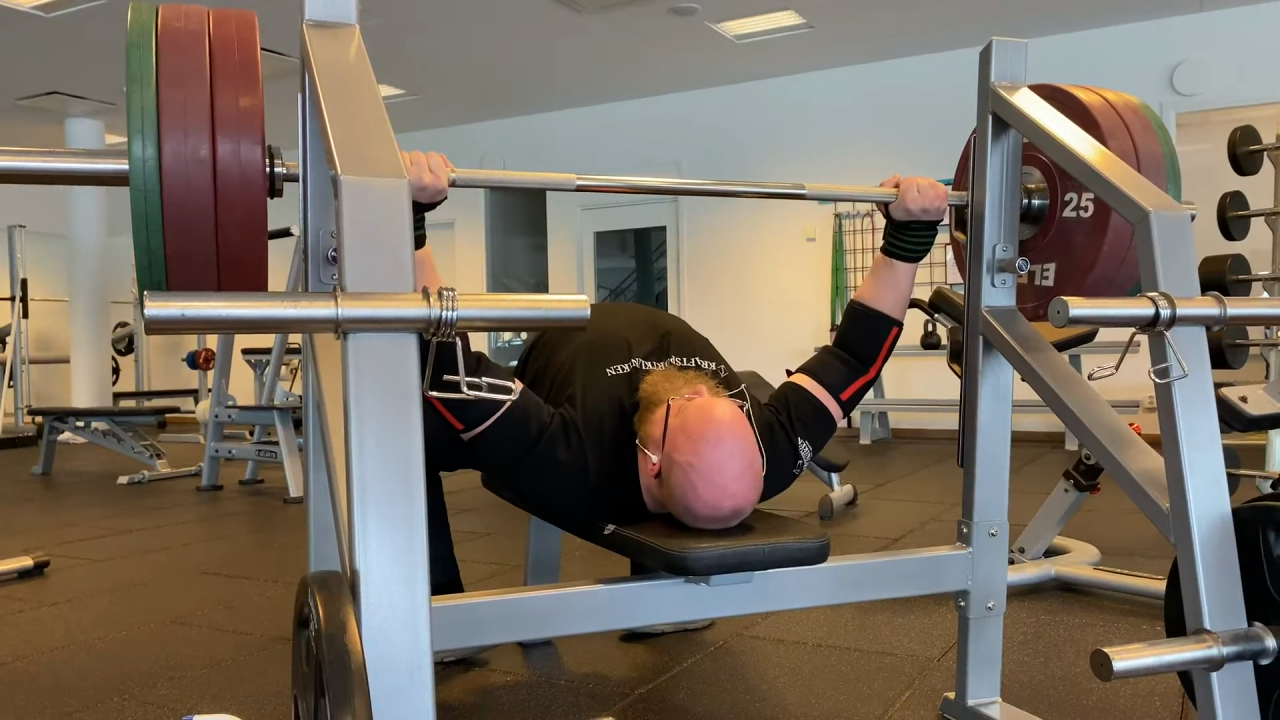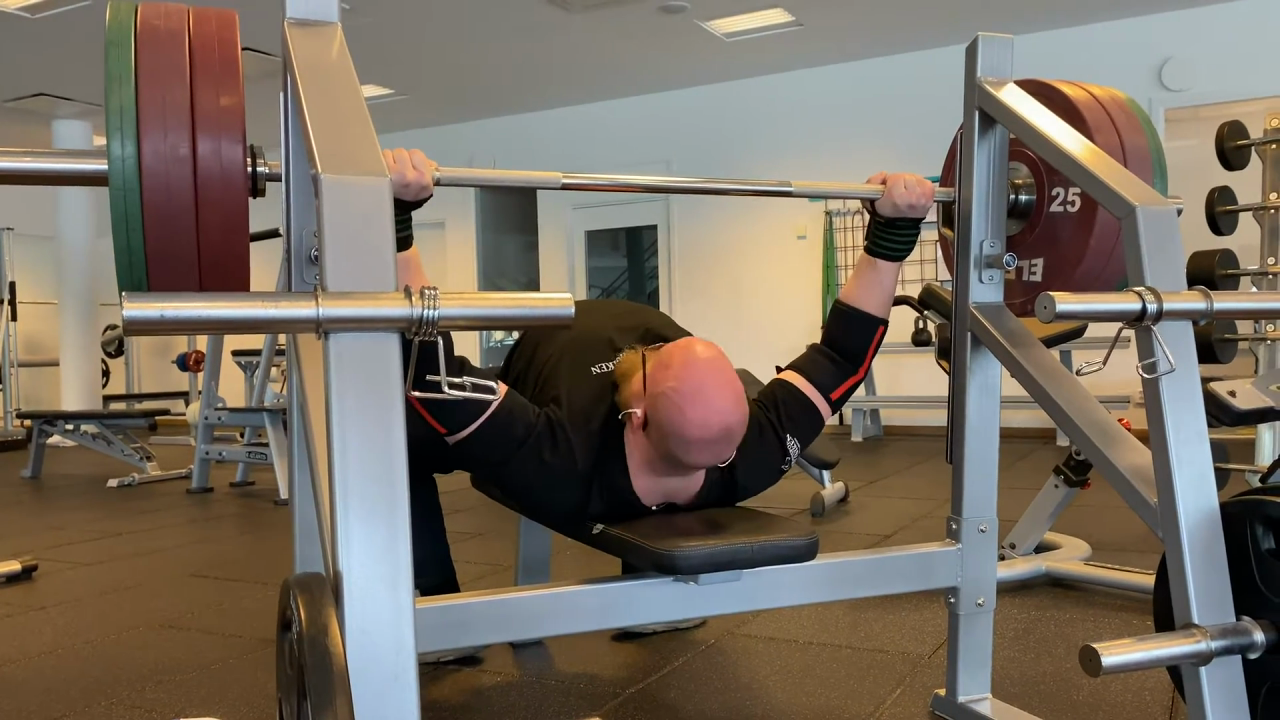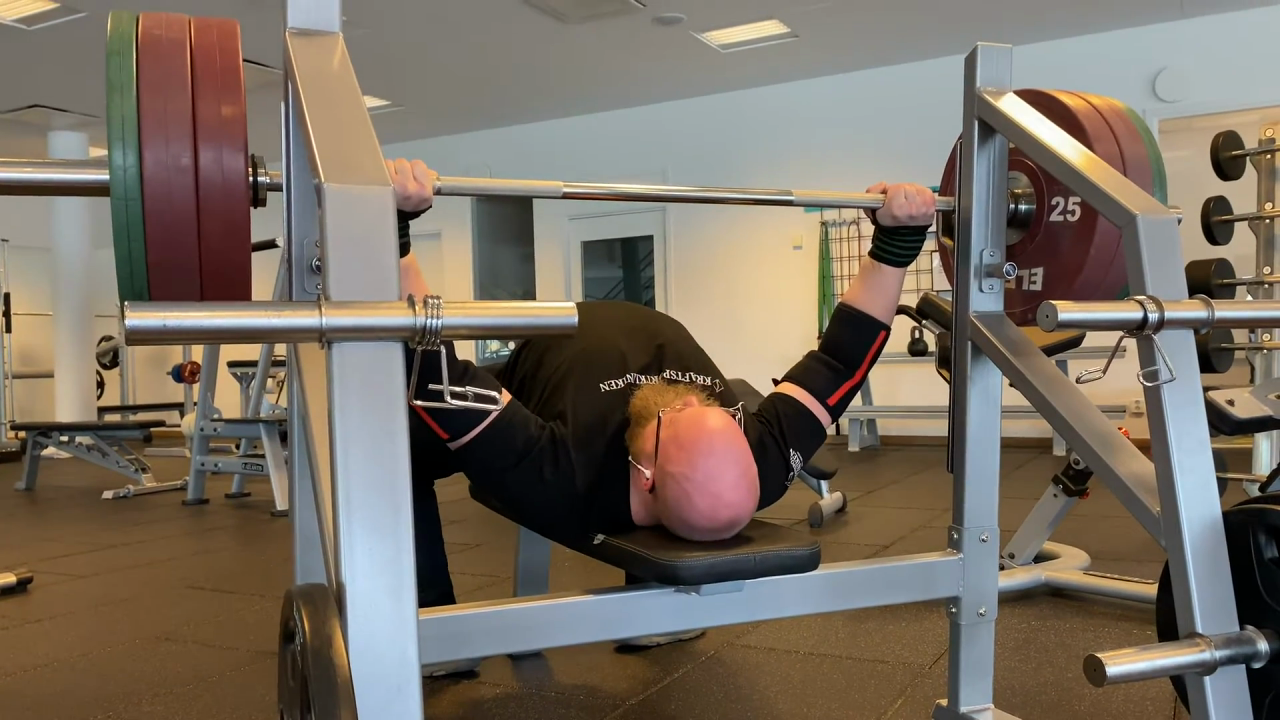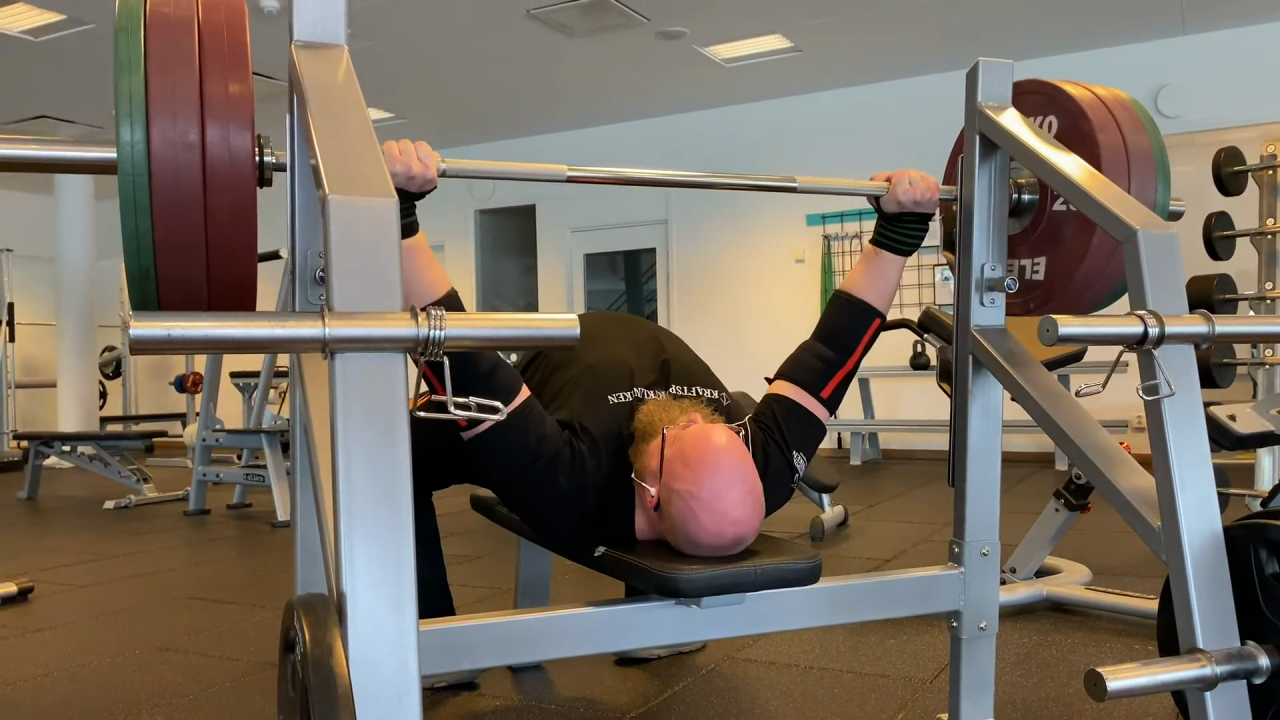
dt=1s
person 1, frame 1
left shoulder: (568, 468)
right shoulder: (772, 458)
left elbow: (443, 365)
right elbow: (856, 356)
left wrist: (413, 216)
right wrist: (910, 235)
person 1, frame 2
left shoulder: (556, 472)
right shoulder: (753, 462)
left elbow: (426, 365)
right elbow: (843, 356)
left wrist: (397, 217)
right wrist: (893, 233)
person 1, frame 3
left shoulder: (560, 483)
right shoulder: (765, 468)
left elbow: (432, 373)
right elbow: (843, 359)
left wrist: (394, 226)
right wrist: (898, 240)
person 1, frame 4
left shoulder: (566, 489)
right shoulder: (769, 472)
left elbow: (453, 354)
right elbow: (834, 351)
left wrist: (400, 208)
right wrist: (901, 227)
